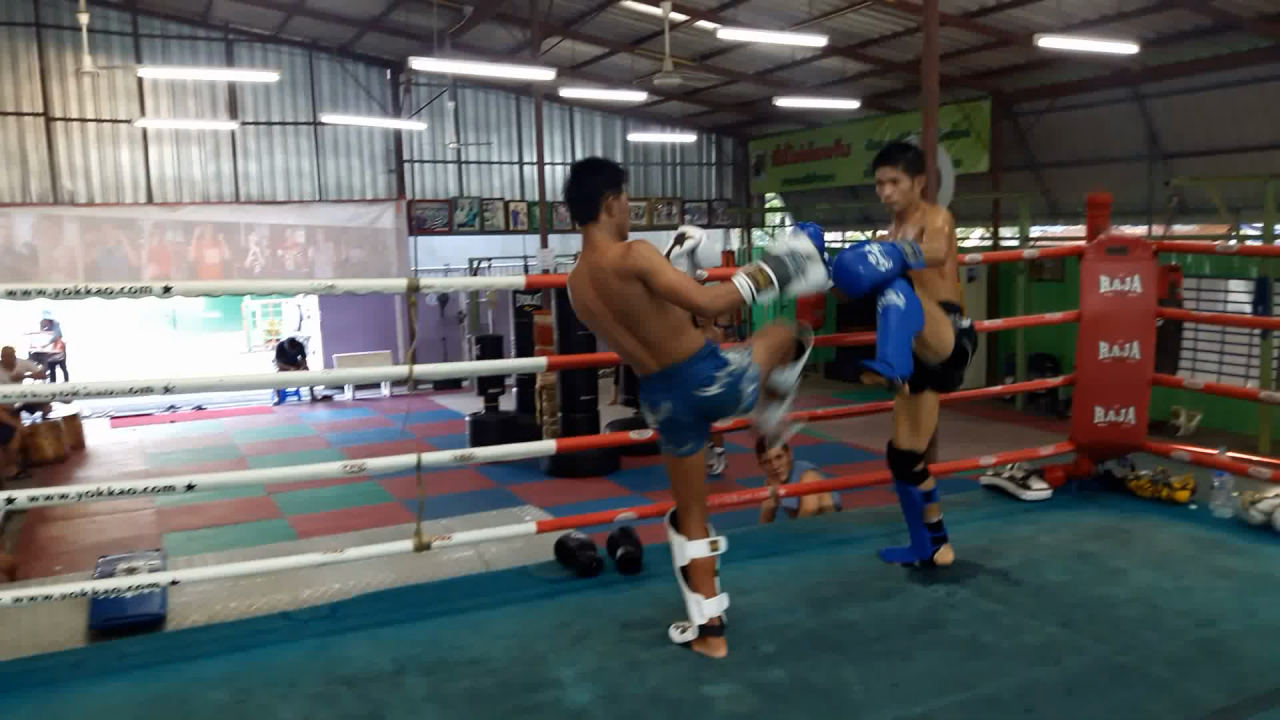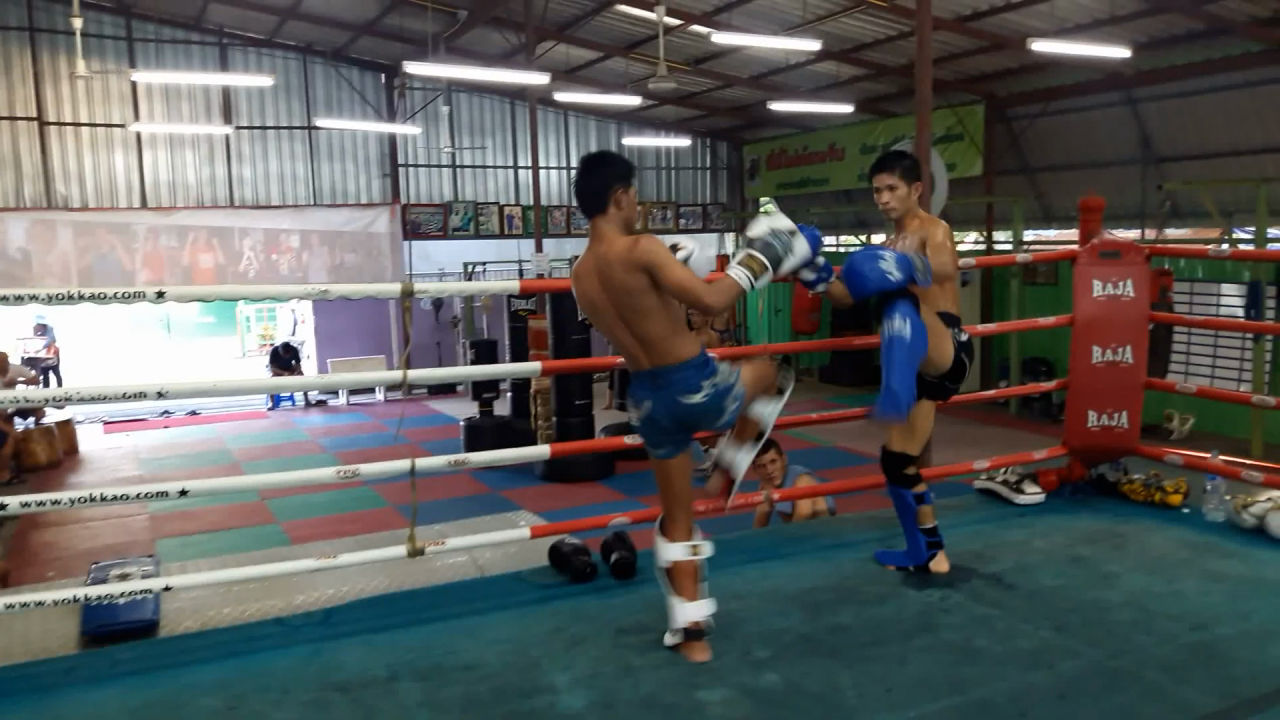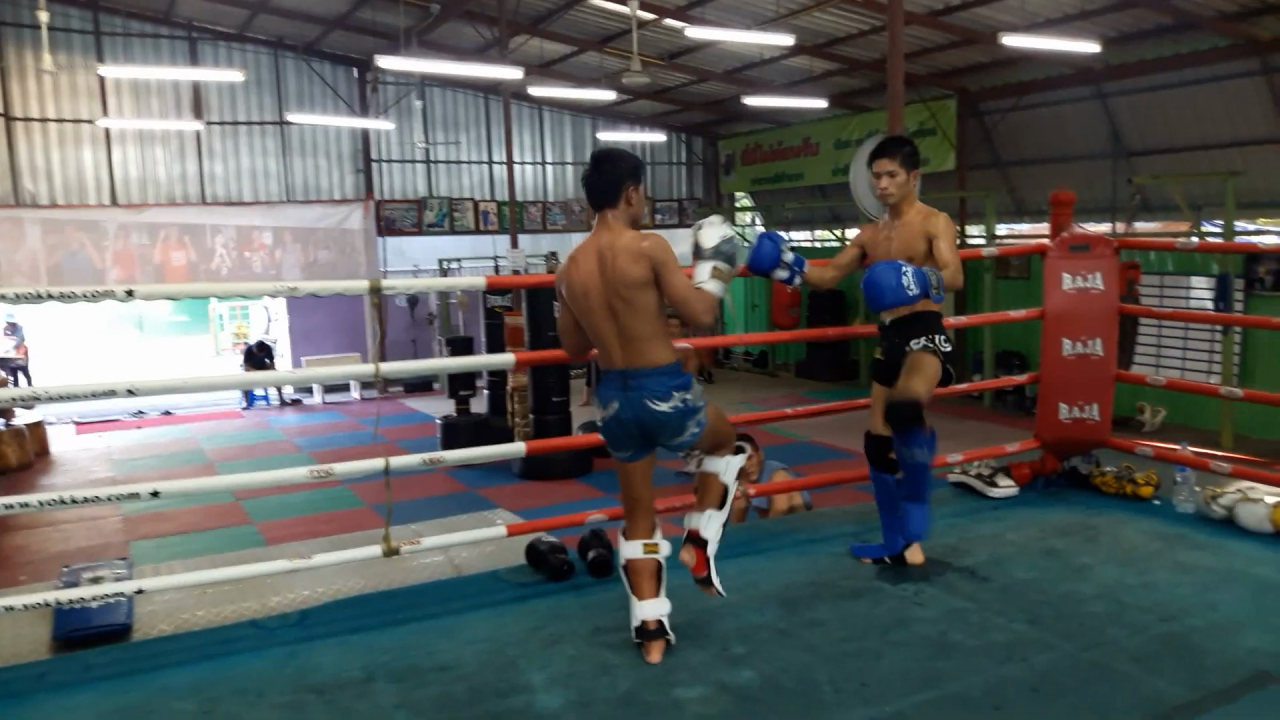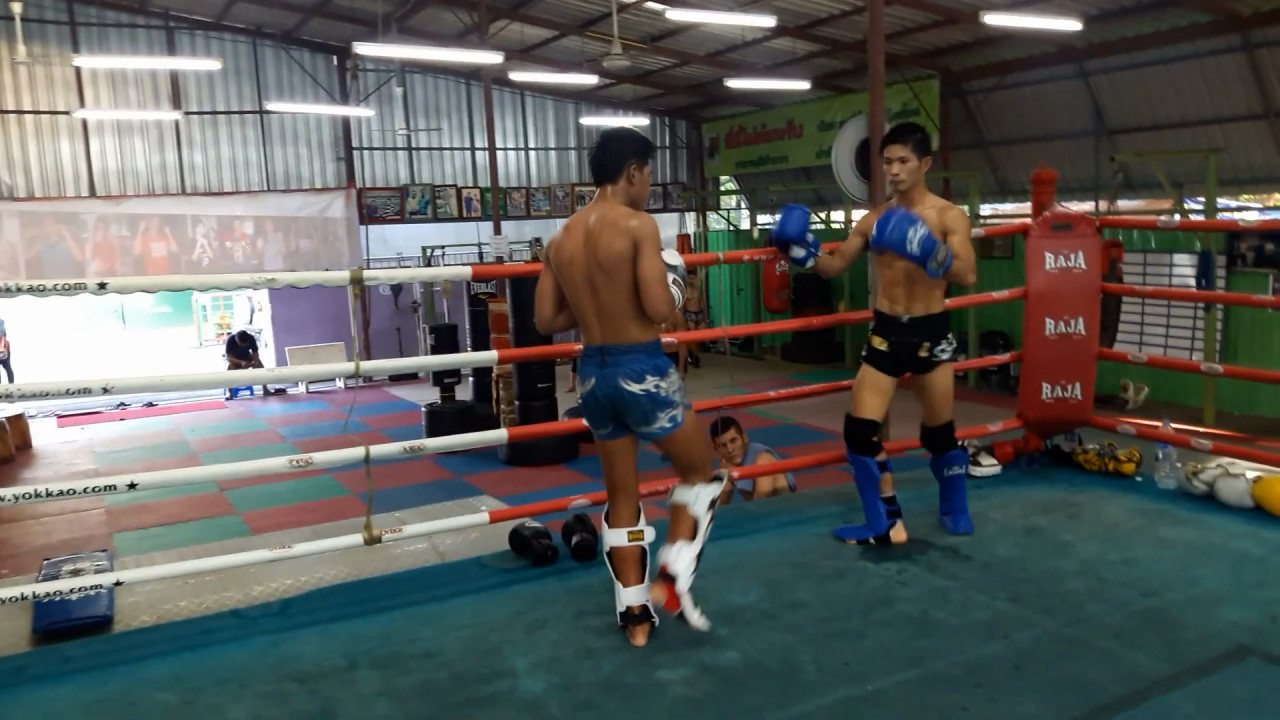
dt=0.2s
person 1, frame 1
left shoulder: (576, 285)
right shoulder: (631, 255)
right elbow: (706, 304)
left wrist: (677, 261)
right wrist: (767, 272)
left hip: (662, 398)
right hip: (711, 375)
left knee: (689, 515)
right knee: (788, 335)
left ankle: (708, 629)
right ankle: (771, 411)
person 1, frame 2
left shoulder: (580, 275)
right shoulder: (641, 250)
right elbow: (712, 301)
right wrist: (759, 255)
left hip: (647, 397)
right hip: (697, 381)
left knee: (677, 514)
right knee: (767, 374)
left ankle: (691, 631)
right ankle: (733, 466)
person 1, frame 3
left shoulder: (569, 267)
right shoulder: (649, 247)
left elbow: (573, 346)
right elbow: (701, 315)
right wrist: (713, 261)
left hip: (613, 398)
right hip: (665, 391)
left knee: (638, 516)
right knee: (724, 445)
left ankle: (651, 630)
right ankle: (699, 545)
person 1, frame 4
left shoulder: (562, 239)
right shoulder: (636, 225)
left elbow: (546, 321)
right elbow: (659, 309)
right wrist: (673, 277)
left hip: (595, 376)
right hip: (644, 372)
left knee: (622, 500)
right knee: (702, 473)
left ankle: (635, 613)
right ankle: (672, 580)
person 2, frame 1
left shoulder: (935, 217)
right shoulder: (890, 236)
left elbow: (936, 253)
right elbow: (858, 284)
left wrist: (893, 255)
right wrist: (823, 267)
left hip: (950, 337)
right hip: (921, 354)
left knee: (896, 289)
right knee: (904, 455)
left ankle: (889, 364)
right ankle: (929, 545)
person 2, frame 2
left shoulder: (933, 229)
right shoulder: (887, 245)
left elbow: (943, 268)
right elbow: (848, 295)
left wrist: (902, 266)
right wrist: (816, 274)
left hip: (944, 342)
right hip: (917, 357)
left knee: (901, 309)
right knee: (899, 458)
left ankle: (893, 396)
right ankle: (925, 551)
person 2, frame 3
left shoulder: (934, 221)
right shoulder: (871, 233)
left elbow: (954, 277)
right elbow: (828, 275)
left wrist: (921, 280)
right wrist: (788, 267)
left hip: (925, 337)
right hip: (888, 341)
left knee: (905, 412)
right knee: (879, 447)
left ankle: (914, 499)
right ankle: (898, 541)
person 2, frame 4
left shoulder: (948, 216)
right shoulder: (871, 221)
left elbow: (967, 276)
right elbow: (835, 265)
left wrist: (928, 247)
right wrist: (804, 251)
left hip: (931, 333)
right hip: (884, 335)
left knee: (939, 435)
right knee: (860, 431)
left ankle: (954, 509)
right ankle: (883, 522)
